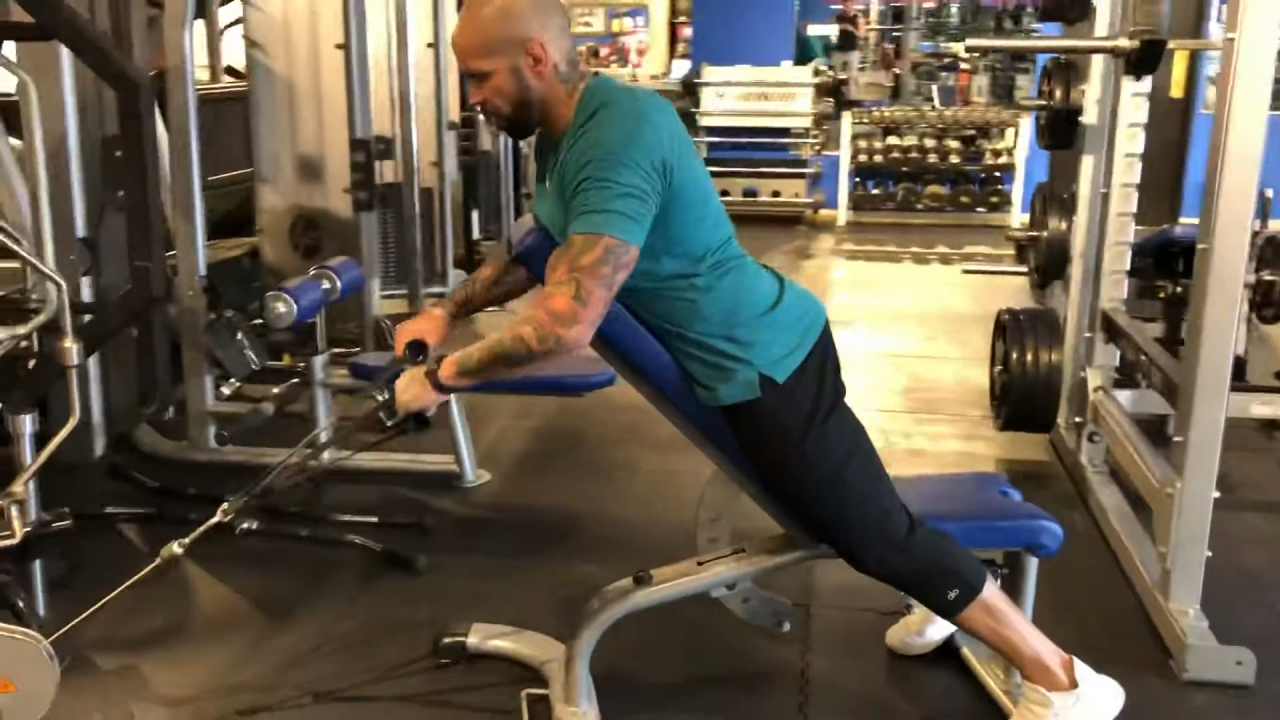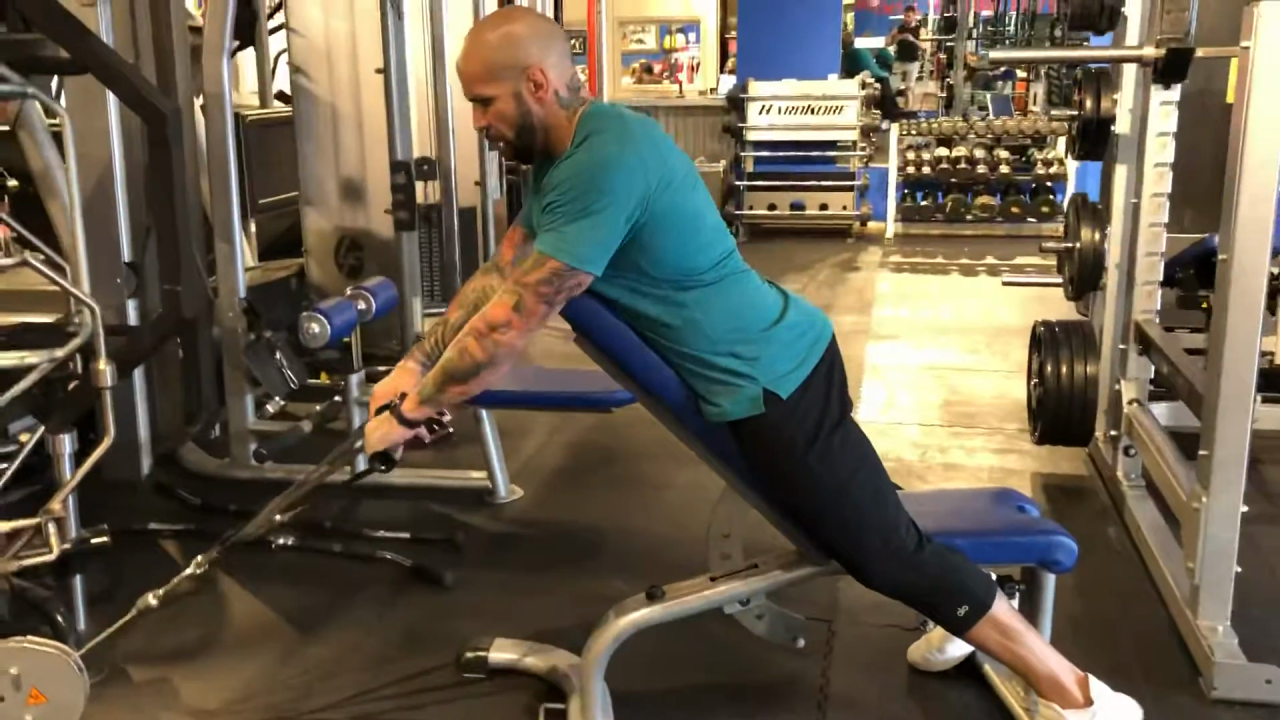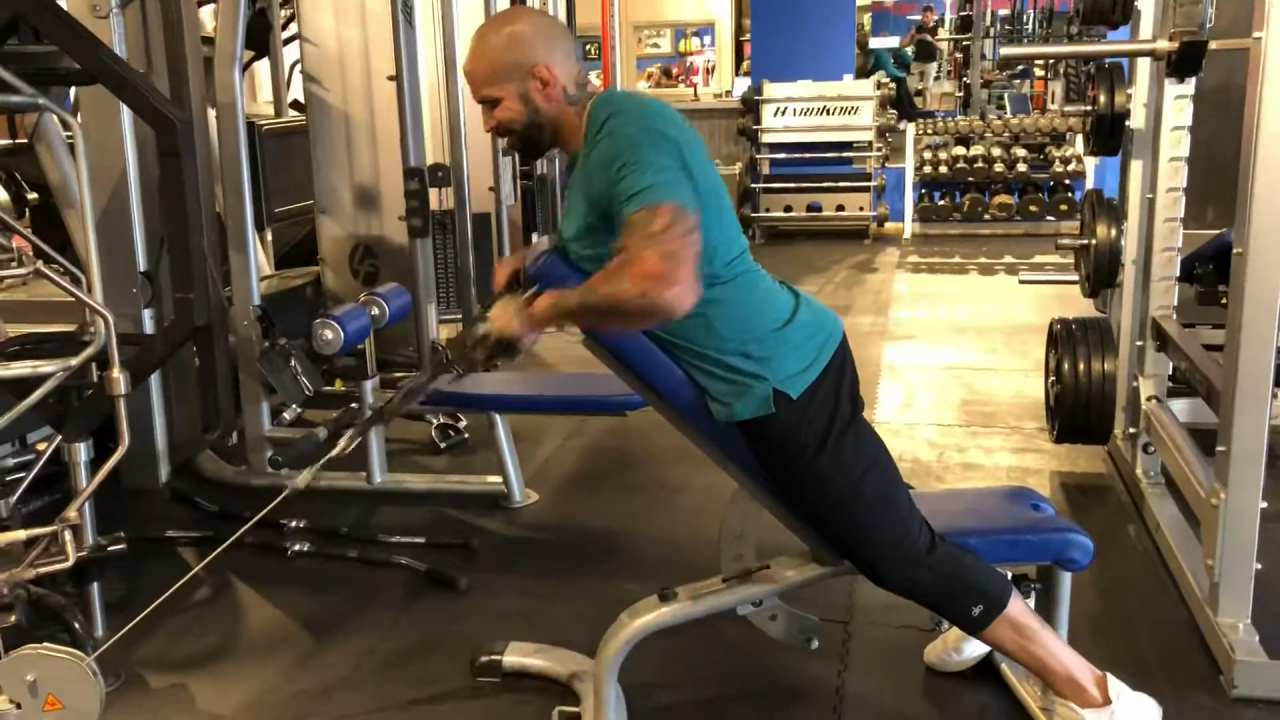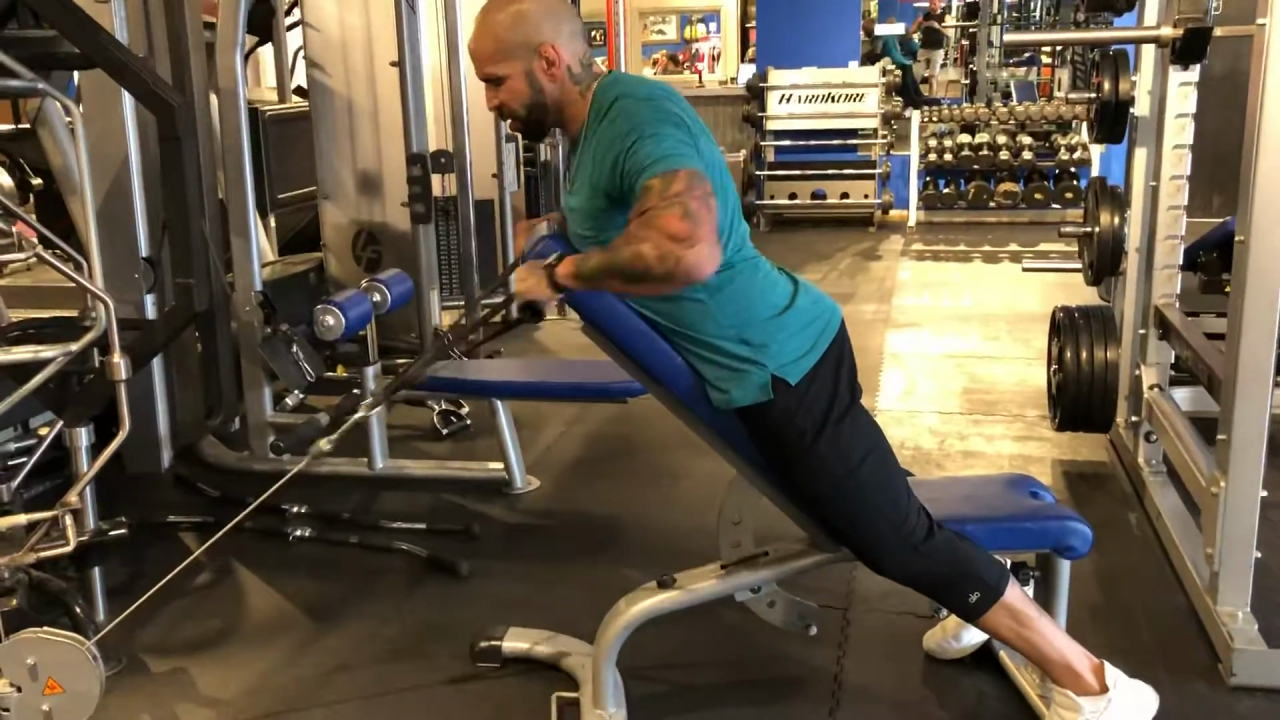
dt=0.5s
person 1, frame 1
left shoulder: (614, 139)
right shoulder: (563, 131)
left elbow: (568, 318)
right elbow: (539, 251)
left wrist: (444, 376)
right wrist: (448, 309)
left hip: (761, 363)
right hip: (752, 348)
left knee: (874, 533)
right ankle: (945, 594)
person 1, frame 2
left shoulder: (602, 165)
right shoulder: (571, 150)
left elbow: (509, 324)
right elbow: (501, 274)
left wrist: (412, 411)
right wrist: (414, 363)
left hip: (770, 382)
right hip: (769, 362)
left knee: (887, 551)
right knee: (867, 524)
right ankle: (972, 614)
person 1, frame 3
left shoulder: (630, 135)
right shoulder: (594, 141)
left elbow: (665, 290)
right elbow: (610, 259)
left wrist: (537, 312)
left hip: (779, 382)
right hip: (783, 361)
left knee: (901, 552)
right knee: (886, 531)
right ankle: (993, 615)
person 1, frame 4
left shoulder: (635, 116)
right shoulder: (597, 123)
left elbow: (691, 255)
right elbow: (621, 228)
left wrist: (559, 276)
left hip: (779, 369)
right hip: (779, 350)
left knee: (899, 541)
right knee: (883, 514)
right ankle: (986, 605)
